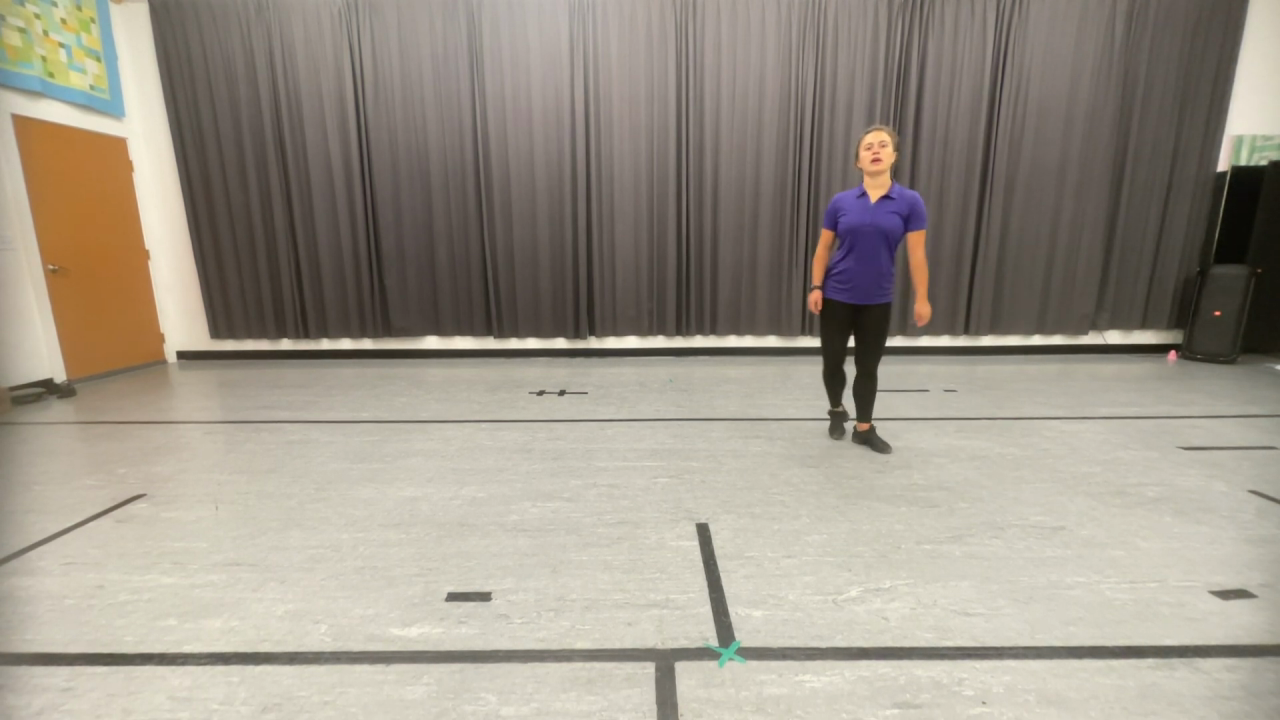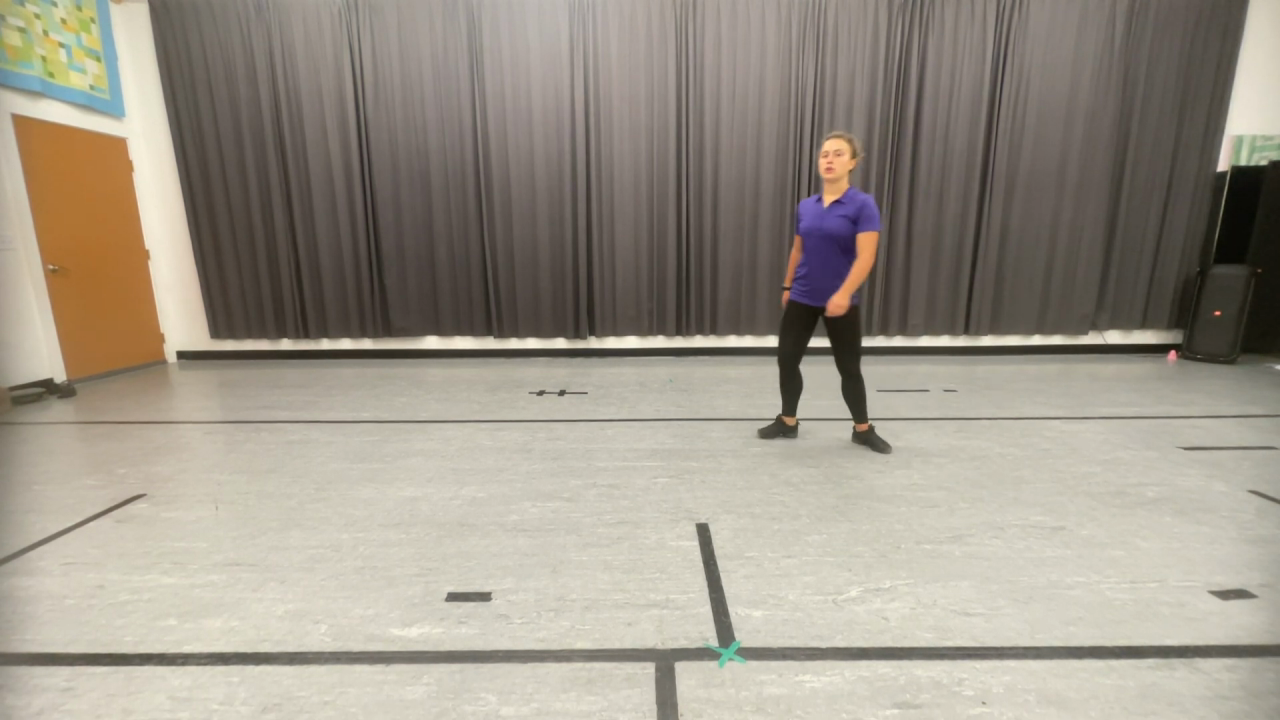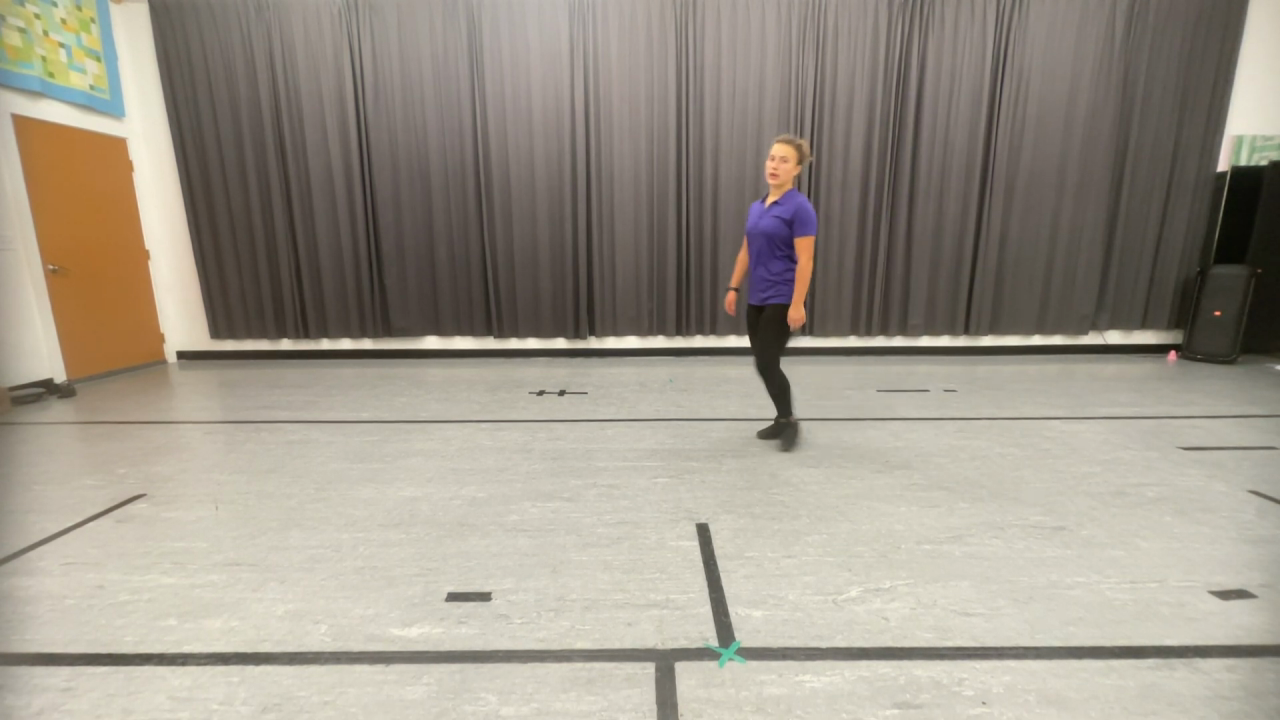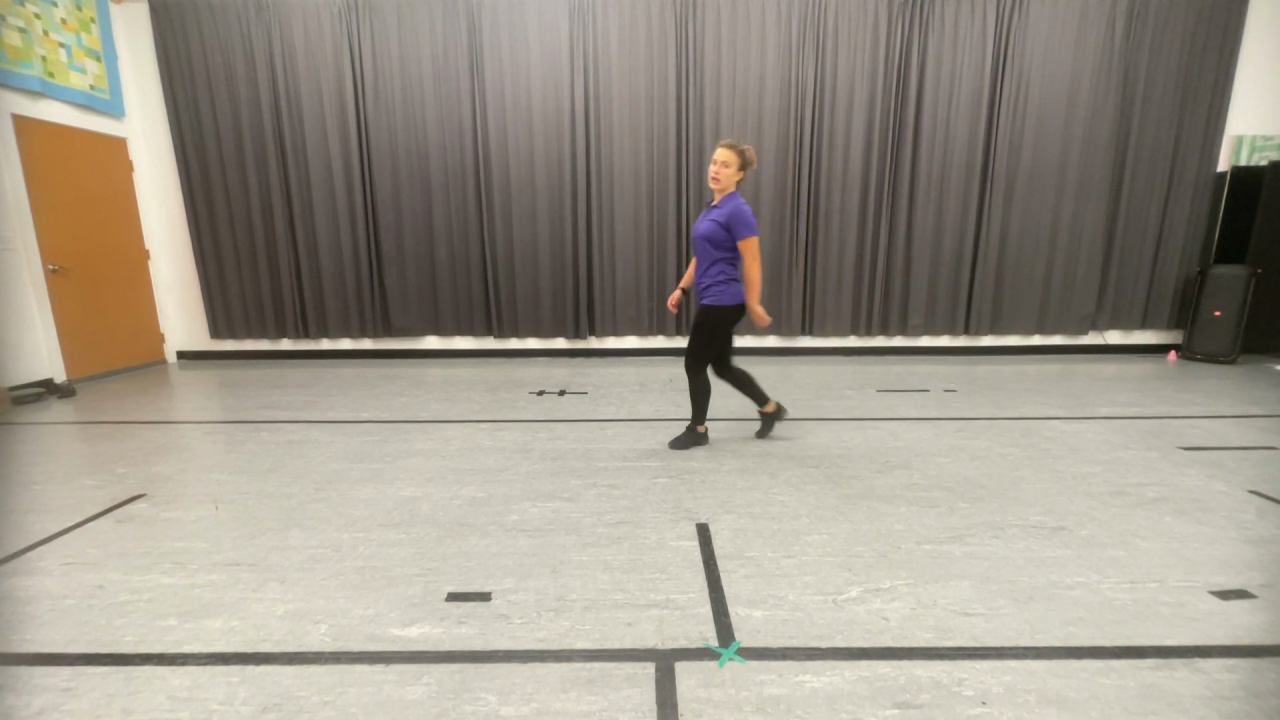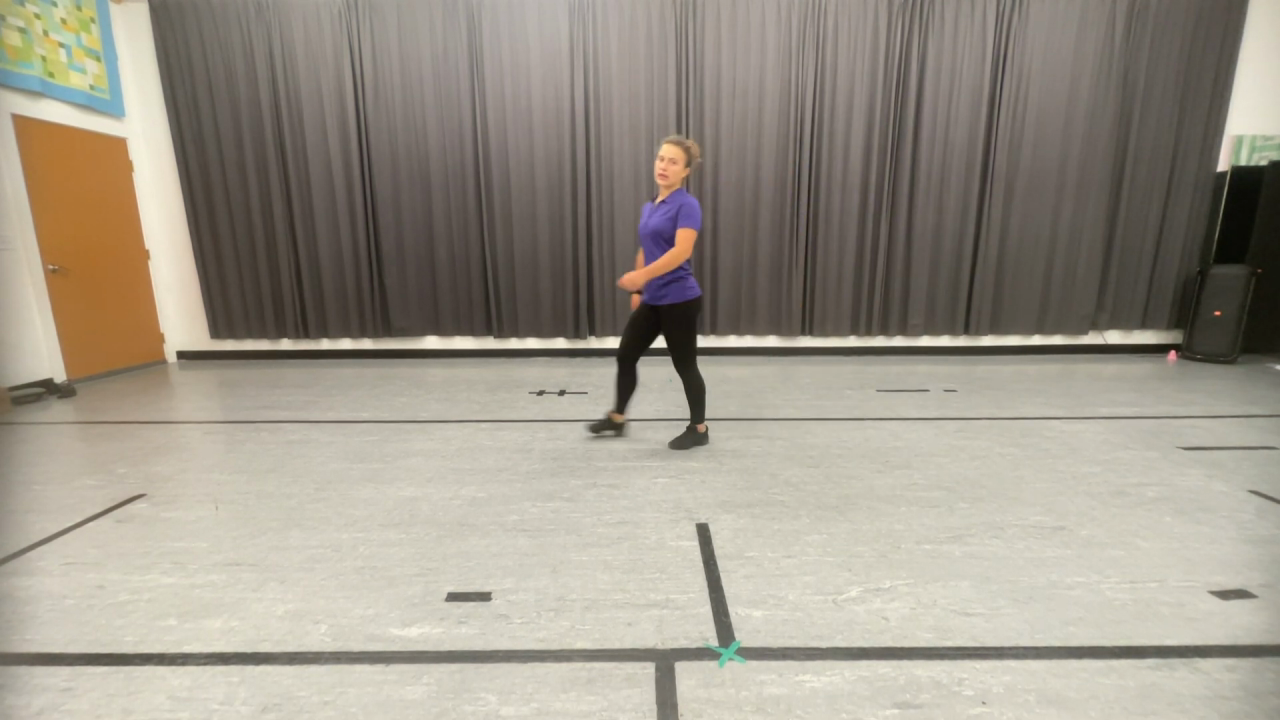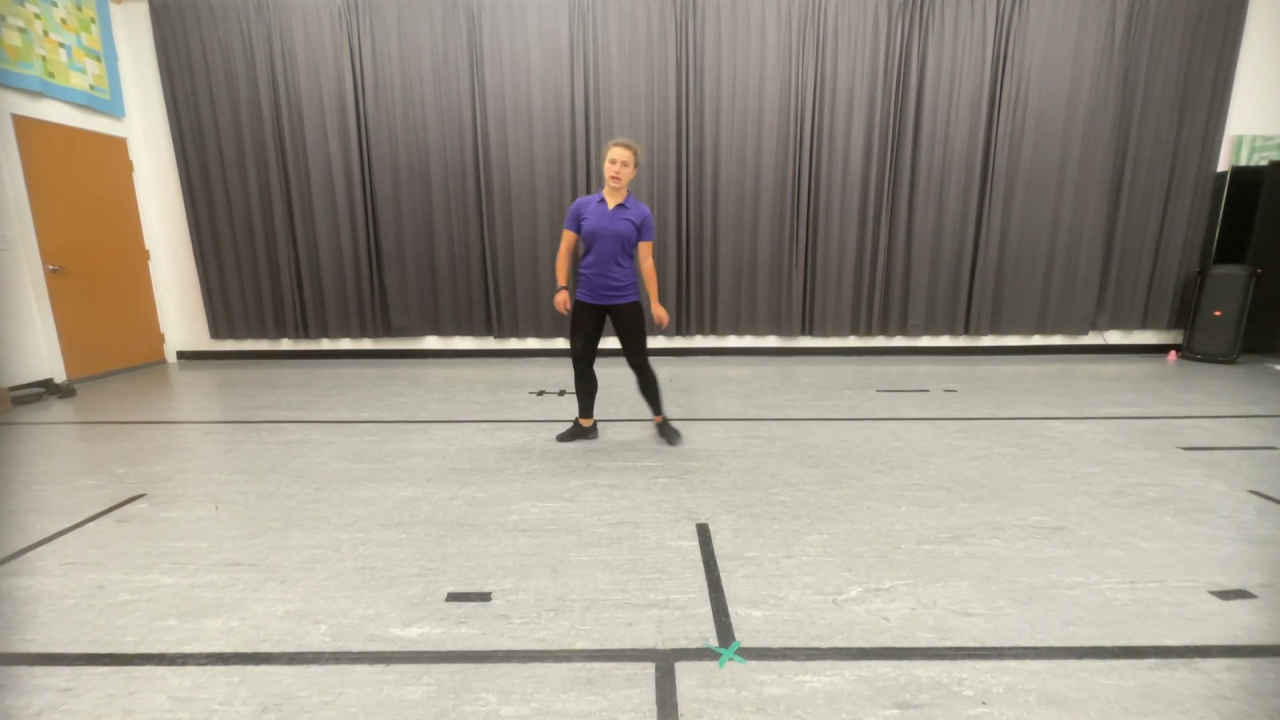
dt=0.3s
person 1, frame 1
left shoulder: (910, 202)
right shoulder: (840, 202)
left elbow: (916, 253)
right elbow: (824, 248)
left wrist: (922, 298)
right wrist: (816, 287)
left hip: (877, 300)
right hip: (838, 295)
left knee: (868, 365)
right knee: (832, 359)
left ankle: (864, 428)
right ankle: (837, 411)
person 1, frame 2
left shoulder: (863, 205)
right shoulder: (806, 207)
left elbow: (866, 256)
left wrist: (844, 294)
right wrist: (788, 286)
left hip: (842, 302)
right hip: (803, 298)
left knee: (849, 367)
right knee: (787, 360)
left ankle: (863, 429)
right ankle: (787, 421)
person 1, frame 3
left shoulder: (800, 207)
right shoulder: (757, 207)
left elbow: (805, 260)
left wrist: (797, 304)
right wrist: (733, 287)
left hip: (782, 301)
right hip: (759, 300)
left knee: (767, 363)
right knee: (766, 364)
left ankle: (790, 422)
right ankle: (783, 420)
person 1, frame 4
left shoulder: (738, 211)
right shoulder: (710, 210)
left elbow: (752, 262)
left wrist: (754, 304)
right wrist: (681, 288)
left hip: (721, 303)
right hip: (709, 301)
left knee: (694, 363)
right knee: (721, 365)
left ankle: (699, 428)
right ankle: (770, 408)
person 1, frame 5
left shoulder: (687, 205)
right shoulder: (649, 207)
left elbow: (682, 251)
left wrist: (641, 277)
right wrist: (638, 290)
left hip: (680, 300)
right hip: (653, 300)
left knee: (684, 364)
right knee: (626, 355)
left ankle: (698, 428)
right ankle: (617, 418)
person 1, frame 6
left shoulder: (640, 213)
right shoulder: (582, 206)
left elbow: (646, 261)
right elbow: (566, 250)
left wrist: (655, 302)
right wrist: (562, 288)
left hip: (625, 300)
right hip: (587, 299)
left knee: (639, 362)
right knee: (581, 361)
left ankle: (661, 419)
right ankle: (585, 422)
